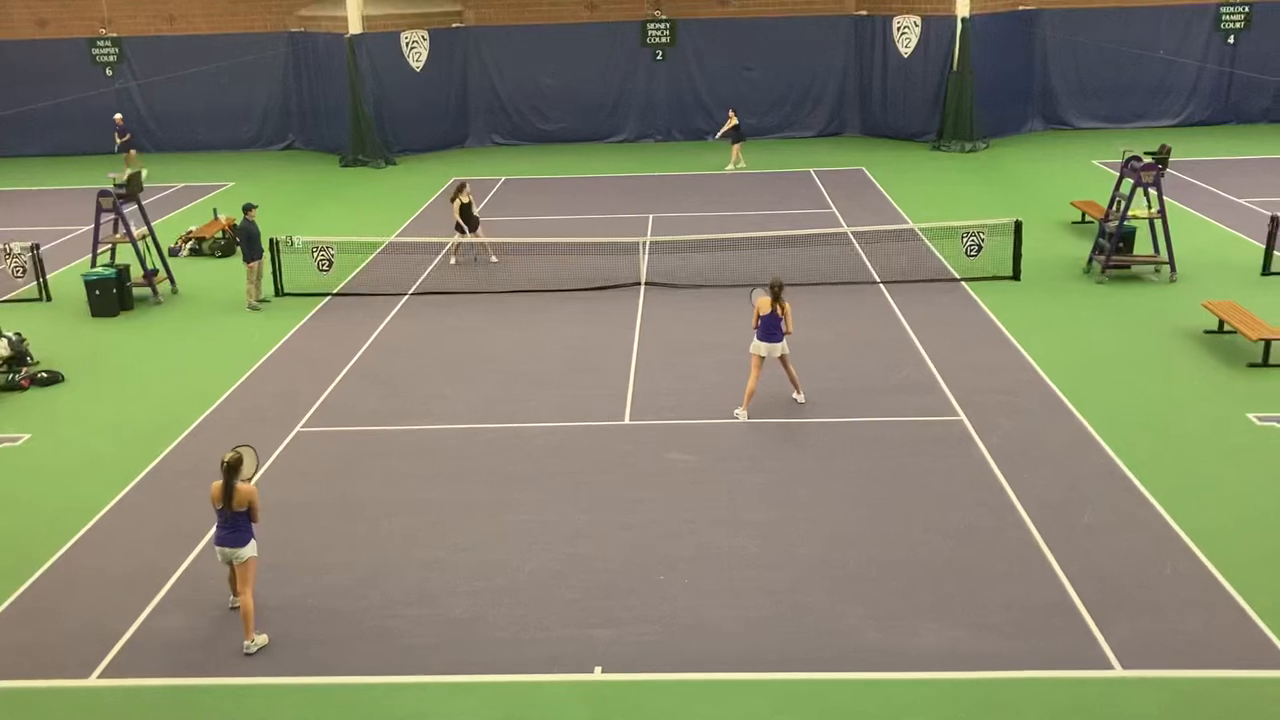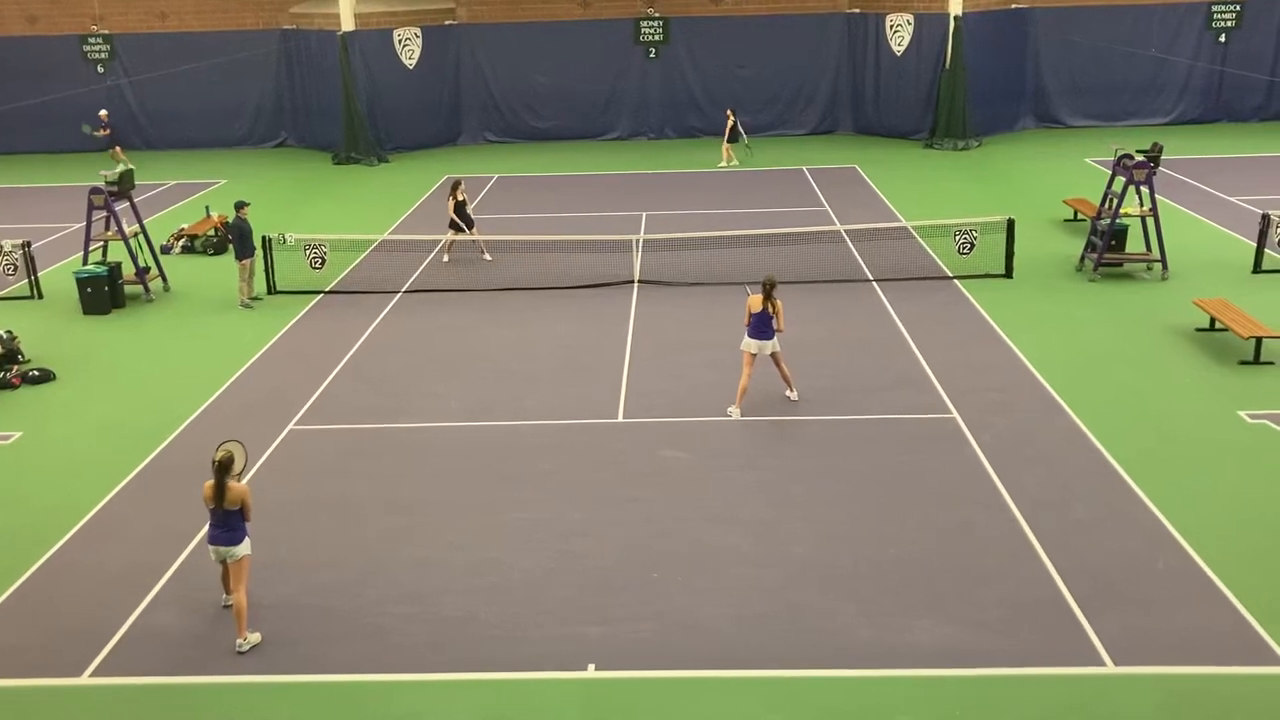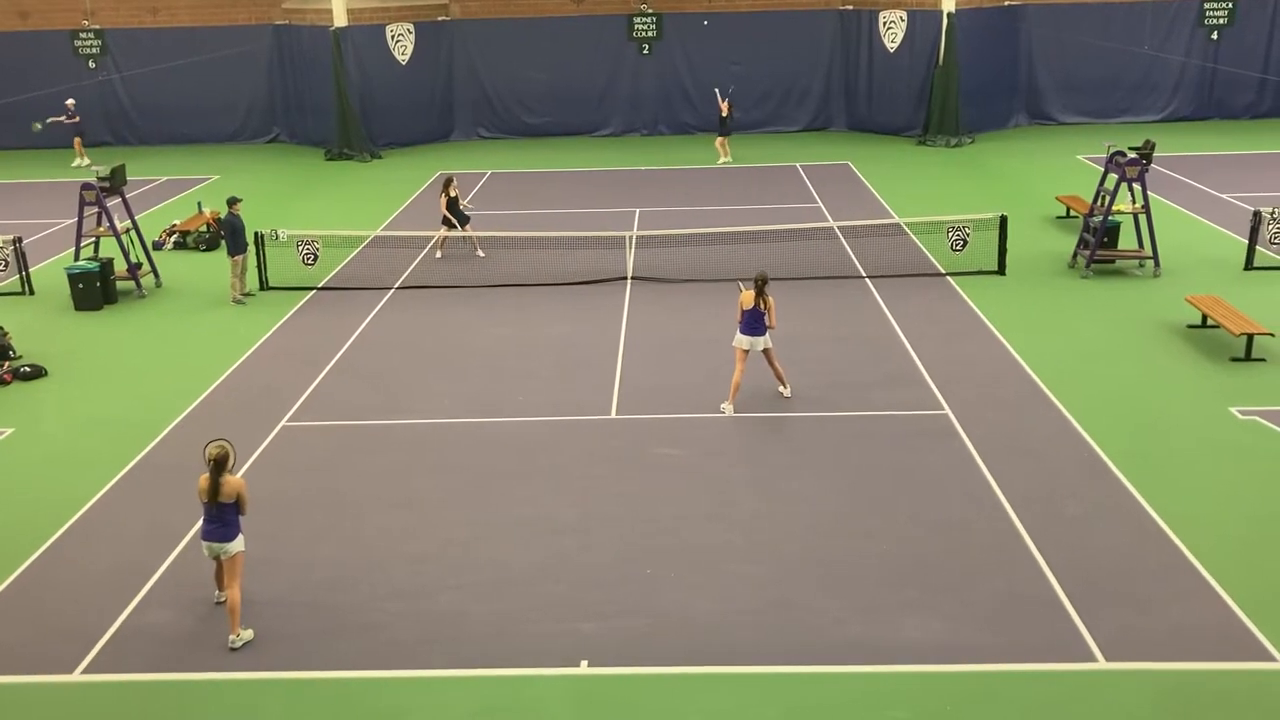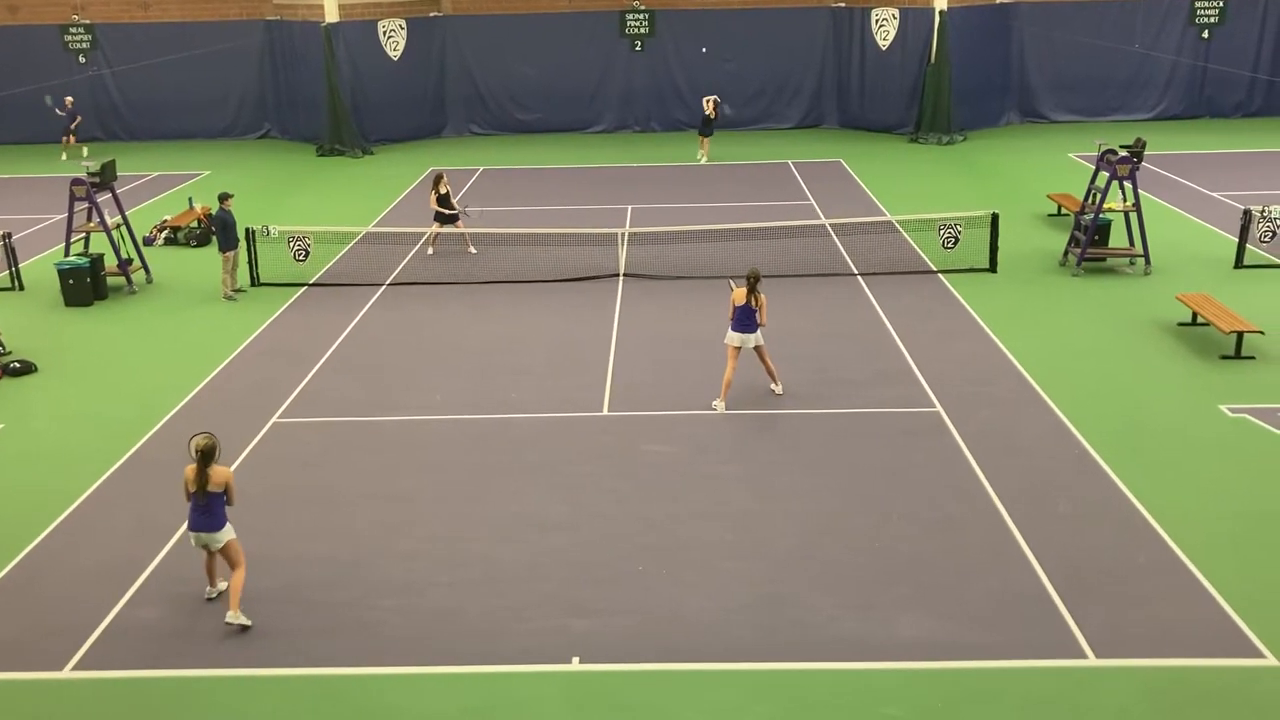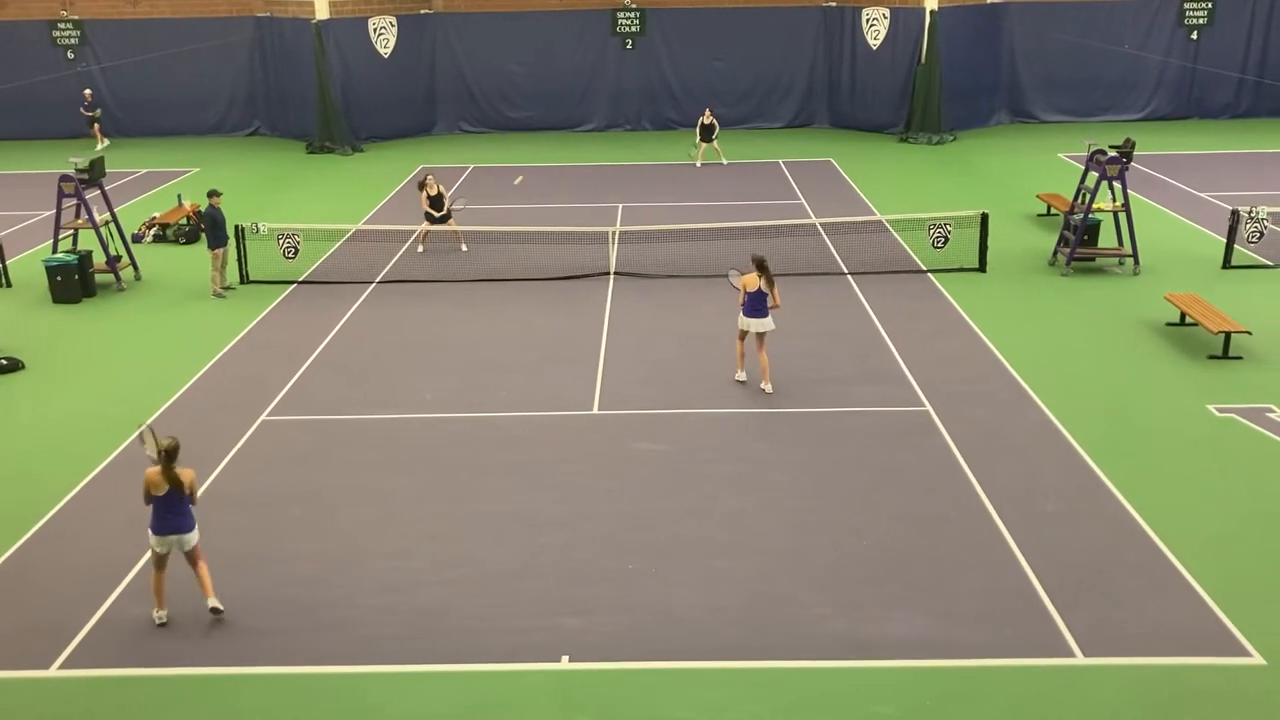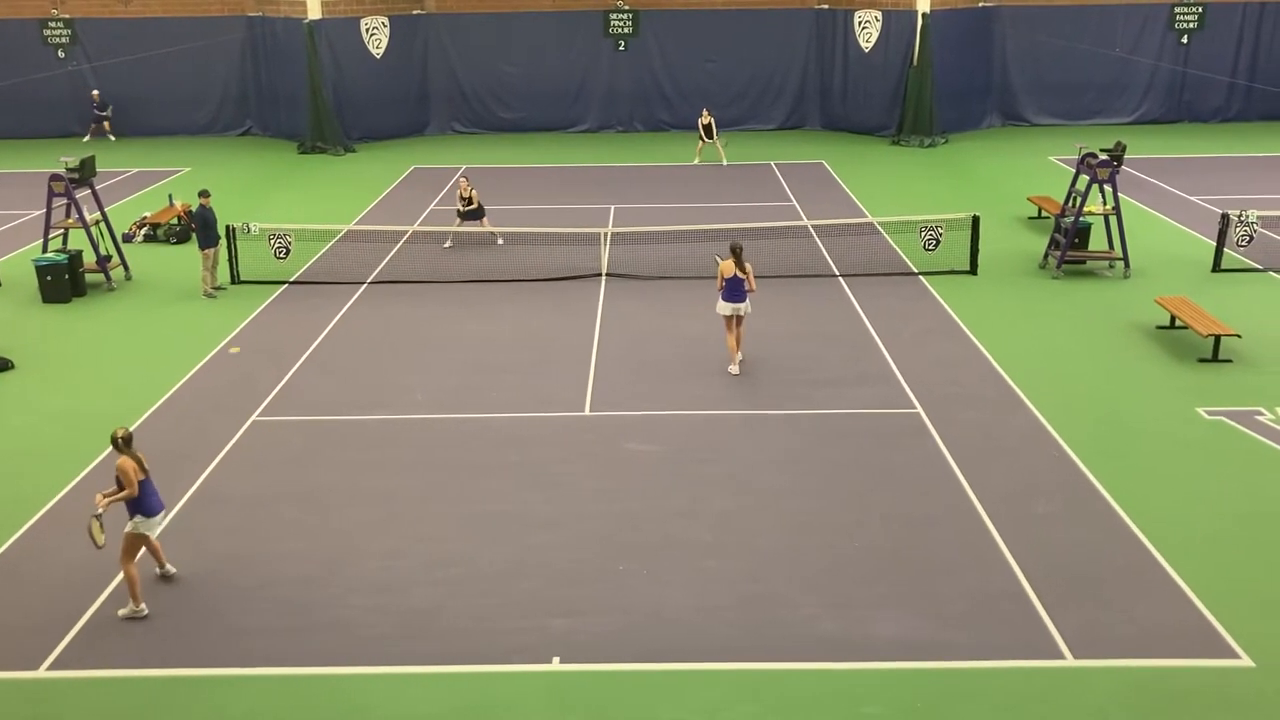
dt=0.7s
person 1, frame 1
left shoulder: (215, 488)
right shoulder: (249, 490)
right elbow: (255, 519)
left hip: (221, 543)
right hip: (242, 544)
left knee: (233, 569)
right knee: (246, 592)
left ankle: (234, 598)
right ankle: (250, 640)
person 1, frame 2
left shoulder: (207, 488)
right shoulder: (241, 489)
right elbow: (247, 518)
left hip: (214, 542)
right hip: (236, 542)
left knee: (226, 567)
right knee: (240, 589)
left ankle: (228, 596)
right ankle: (243, 638)
person 1, frame 3
left shoulder: (202, 481)
right shoulder: (237, 483)
right elbow: (243, 511)
left hip: (208, 538)
right hip: (230, 538)
left knee: (220, 562)
right knee: (233, 586)
left ankle: (220, 593)
right ankle: (235, 635)
person 1, frame 4
left shoulder: (189, 472)
right shoulder: (225, 474)
right elbow: (230, 502)
left hip: (195, 529)
right hip: (217, 528)
left knee: (210, 553)
right knee: (239, 567)
left ankle: (213, 587)
right ankle: (233, 613)
person 1, frame 5
left shoulder: (150, 474)
right shoulder: (188, 475)
left elbow: (147, 501)
left hip: (160, 532)
right hip: (186, 530)
left knee: (159, 569)
right knee: (198, 563)
left ankle: (160, 612)
right ankle: (211, 600)
person 1, frame 6
left shoulder: (122, 463)
right shoulder: (136, 458)
left elbow: (132, 492)
left wrist: (109, 501)
right wrist: (105, 495)
left hip: (144, 515)
right hip: (157, 509)
left knee: (127, 560)
right knee: (145, 537)
left ankle: (137, 606)
right ankle: (164, 567)
